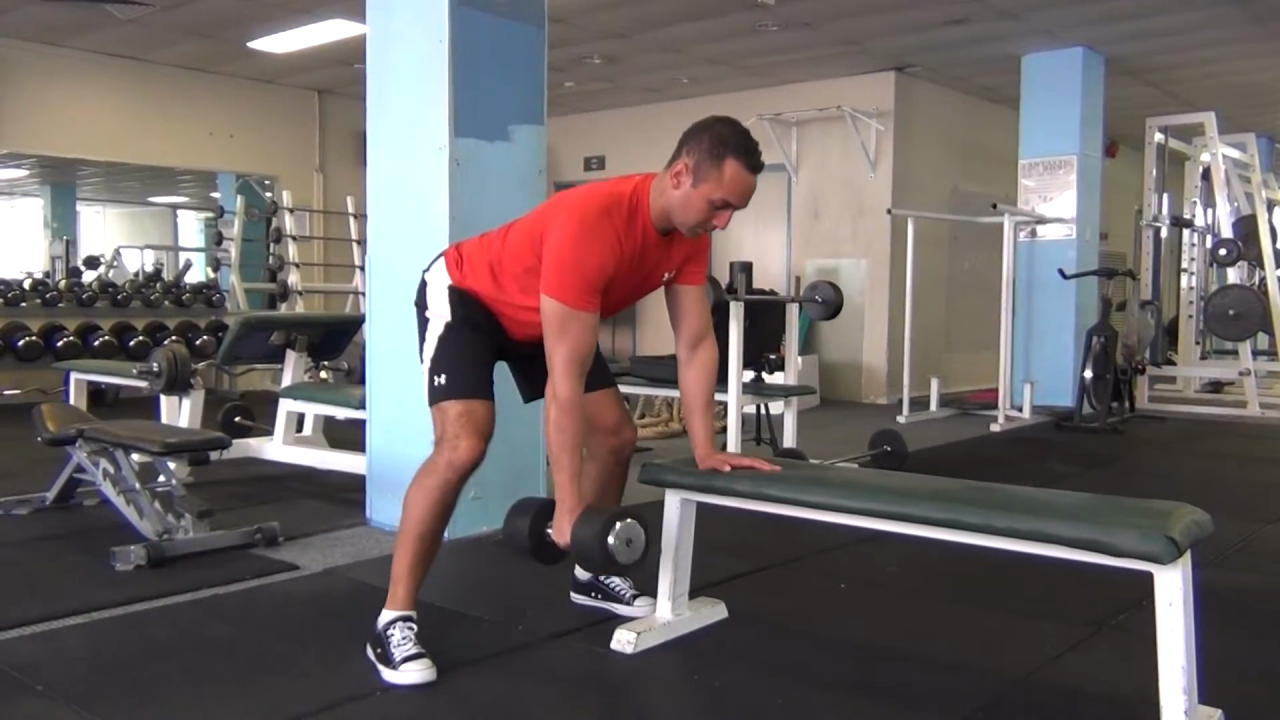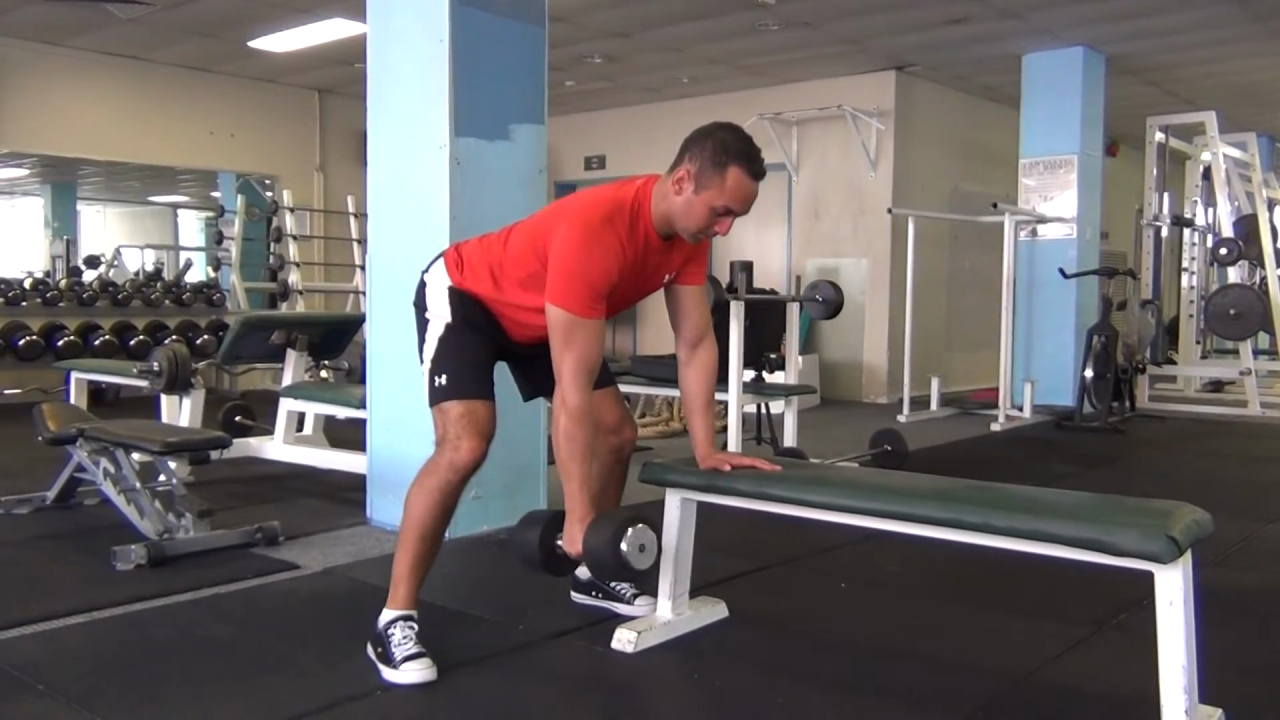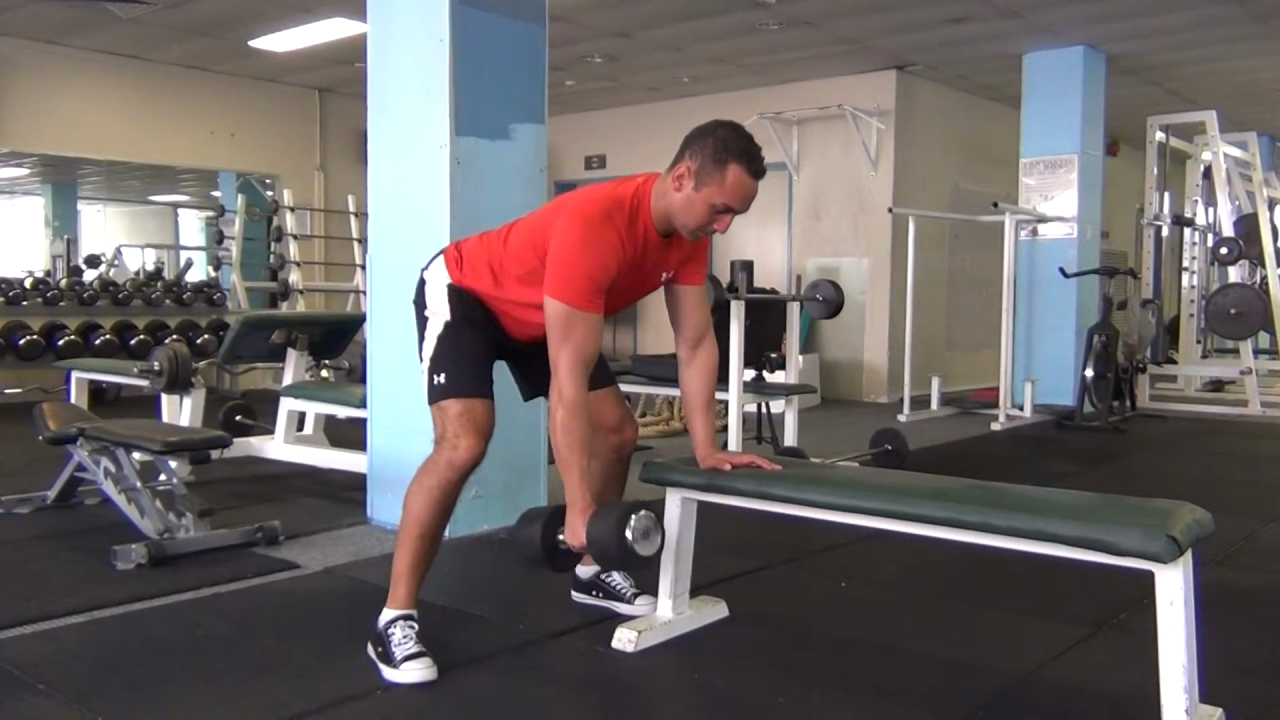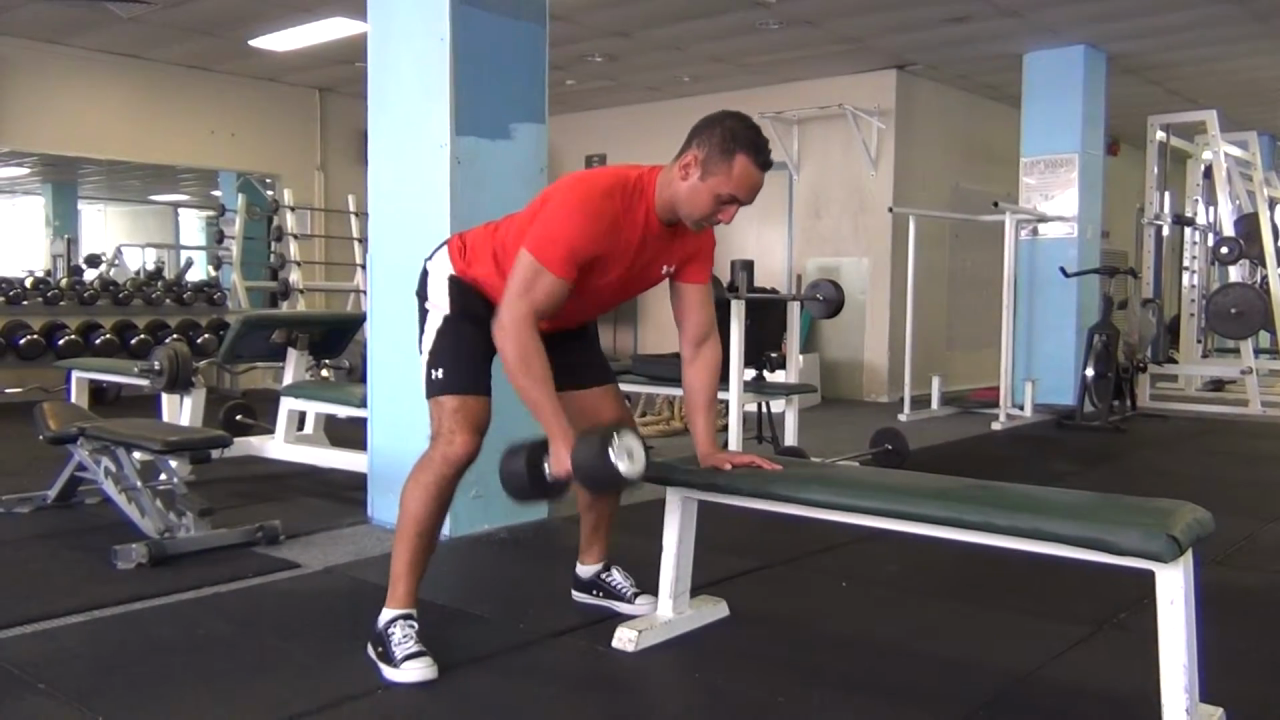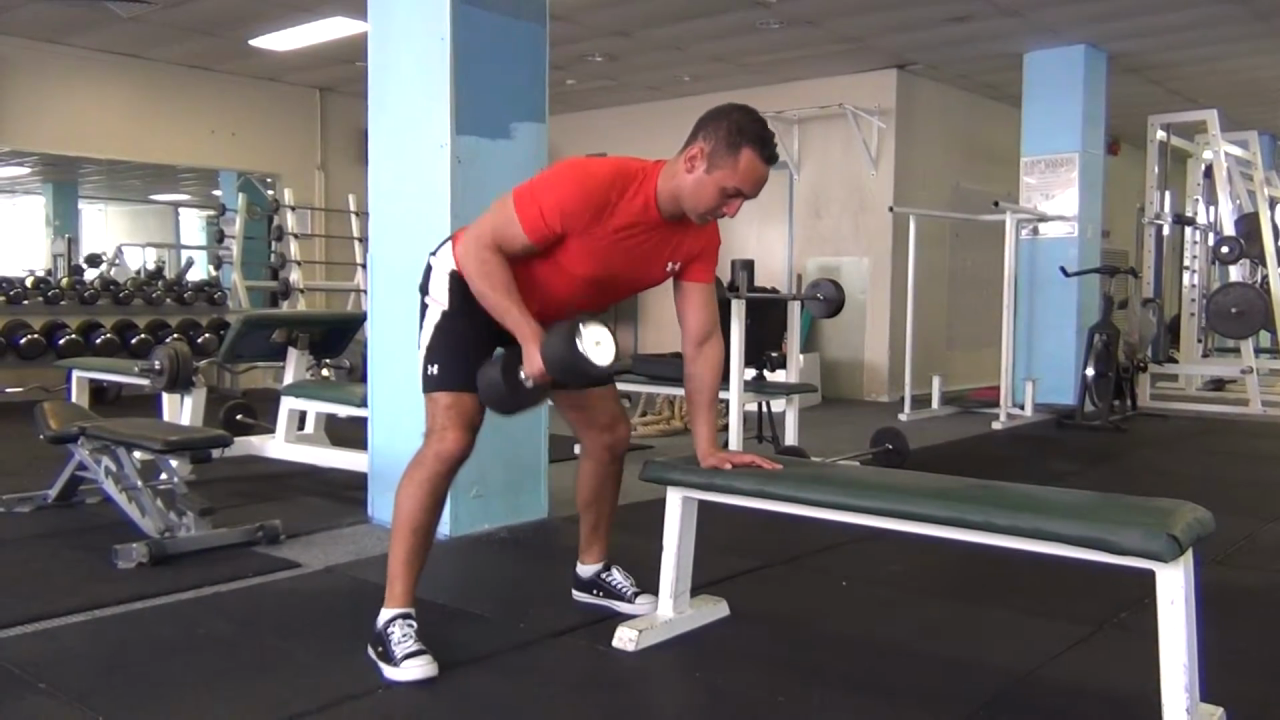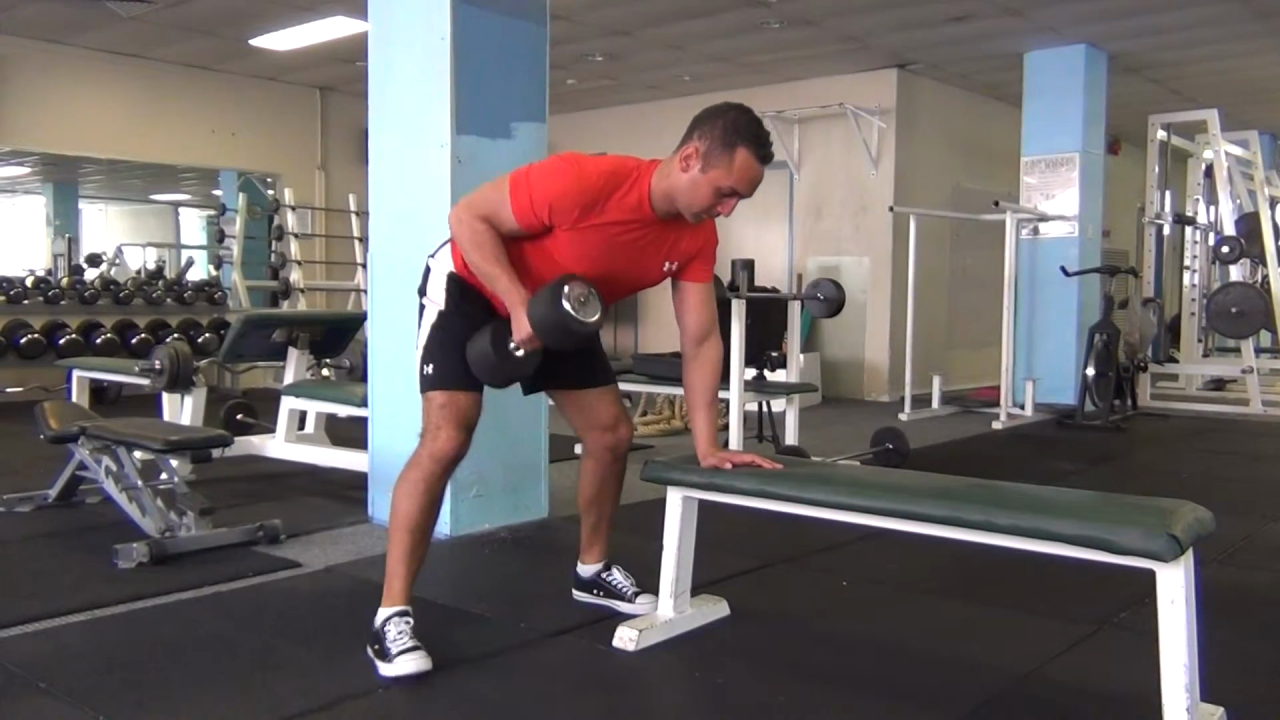
dt=0.2s
person 1, frame 1
left shoulder: (689, 235)
right shoulder: (589, 224)
left elbow: (695, 343)
right elbow: (565, 378)
left wrist: (706, 450)
right wrist: (567, 507)
left hip: (549, 314)
right hip: (464, 295)
left knee: (615, 436)
right knee: (463, 446)
left ankle: (590, 575)
right ankle: (395, 619)
person 1, frame 2
left shoulder: (689, 233)
right shoulder: (593, 231)
left elbow: (695, 343)
right elbow: (574, 388)
left wrist: (706, 449)
right wrist: (577, 516)
left hip: (542, 316)
right hip: (462, 295)
left knee: (616, 434)
right knee: (465, 446)
left ankle: (591, 575)
right ankle: (395, 619)
person 1, frame 3
left shoulder: (688, 233)
right shoulder: (593, 226)
left elbow: (695, 343)
right elbow: (569, 382)
left wrist: (706, 449)
right wrist: (578, 508)
left hip: (542, 315)
right hip: (462, 294)
left knee: (617, 433)
right knee: (463, 446)
left ankle: (592, 573)
right ankle: (395, 619)
person 1, frame 4
left shoulder: (694, 233)
right shoulder: (592, 203)
left elbow: (699, 342)
right elbow: (512, 327)
left wrist: (707, 448)
right wrist: (559, 440)
left hip: (556, 309)
right hip: (466, 288)
left knee: (614, 430)
right knee: (458, 442)
left ankle: (591, 570)
right ankle: (395, 617)
person 1, frame 5
left shoulder: (700, 233)
right shoulder: (590, 185)
left elbow: (702, 339)
right elbow: (477, 245)
left wrist: (708, 446)
right wrist: (530, 339)
left hip: (557, 310)
right hip: (469, 284)
left knee: (612, 431)
right knee: (450, 439)
left ankle: (591, 570)
right ankle: (394, 616)
person 1, frame 6
left shoulder: (697, 234)
right shoulder: (584, 180)
left elbow: (701, 338)
right elbow: (468, 215)
left wrist: (707, 446)
right wrist: (519, 304)
right hip: (470, 287)
left knee: (612, 433)
right knee: (445, 441)
left ankle: (593, 571)
right ankle: (392, 615)
